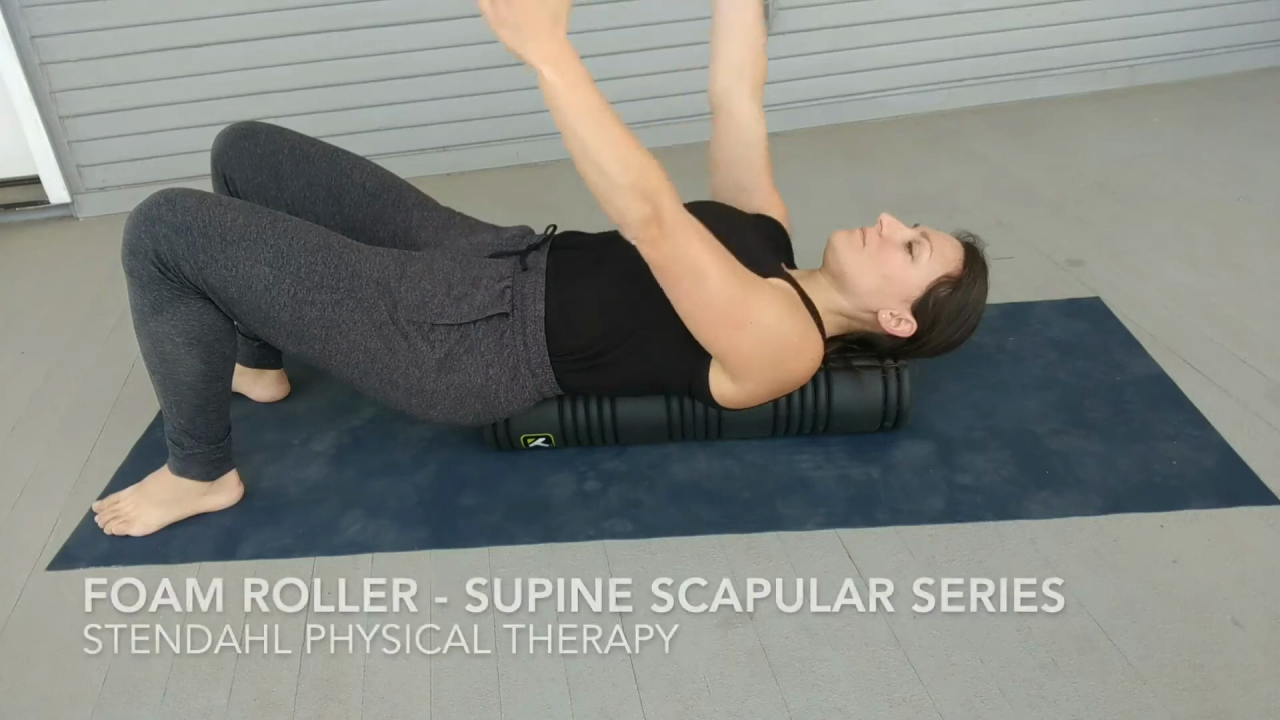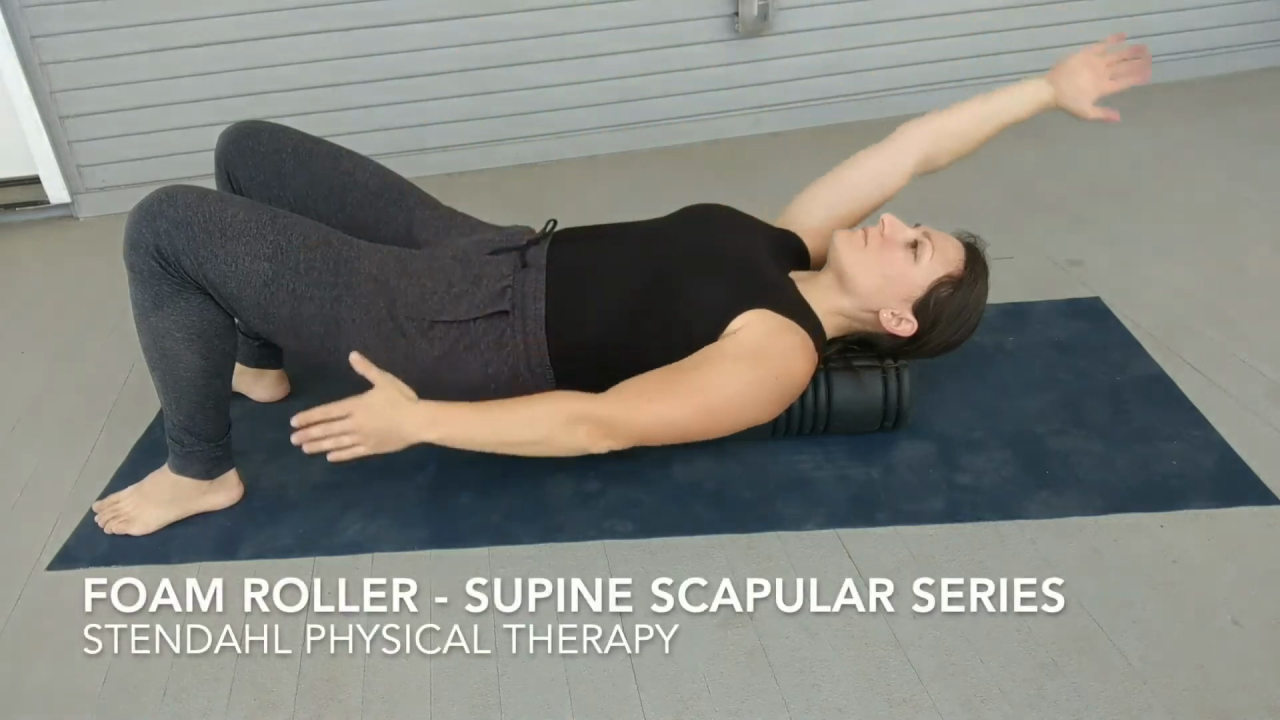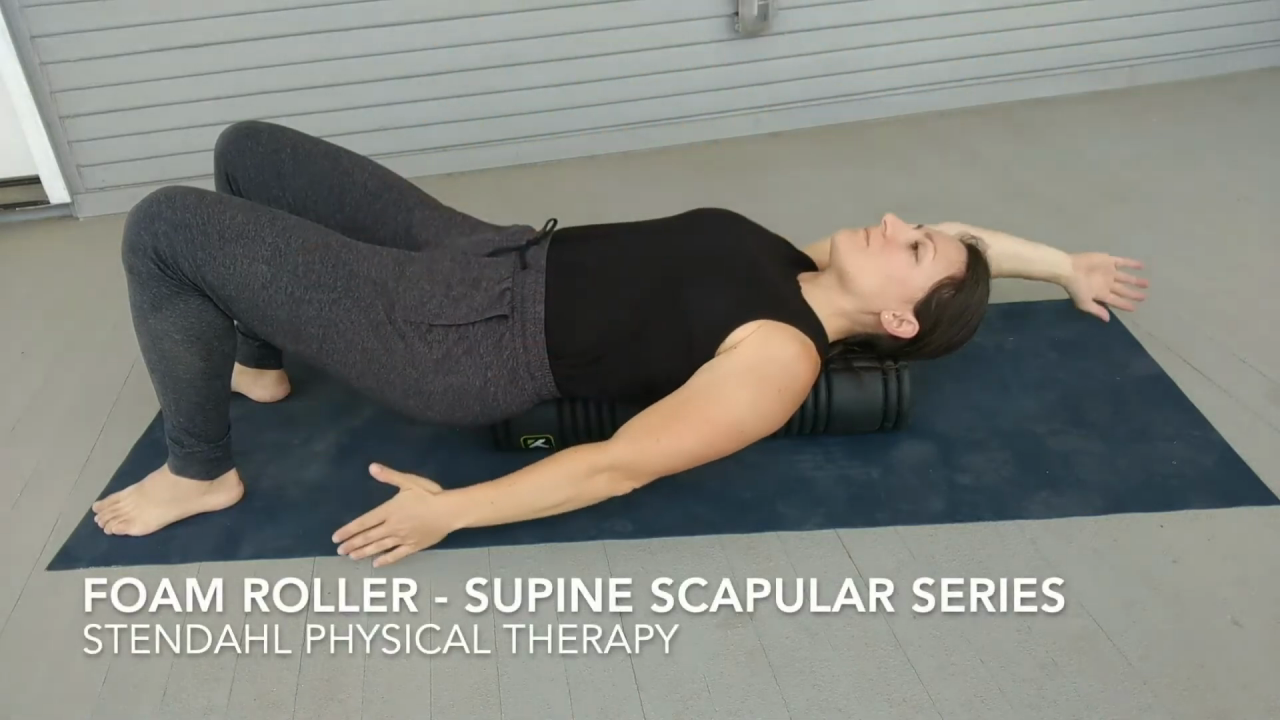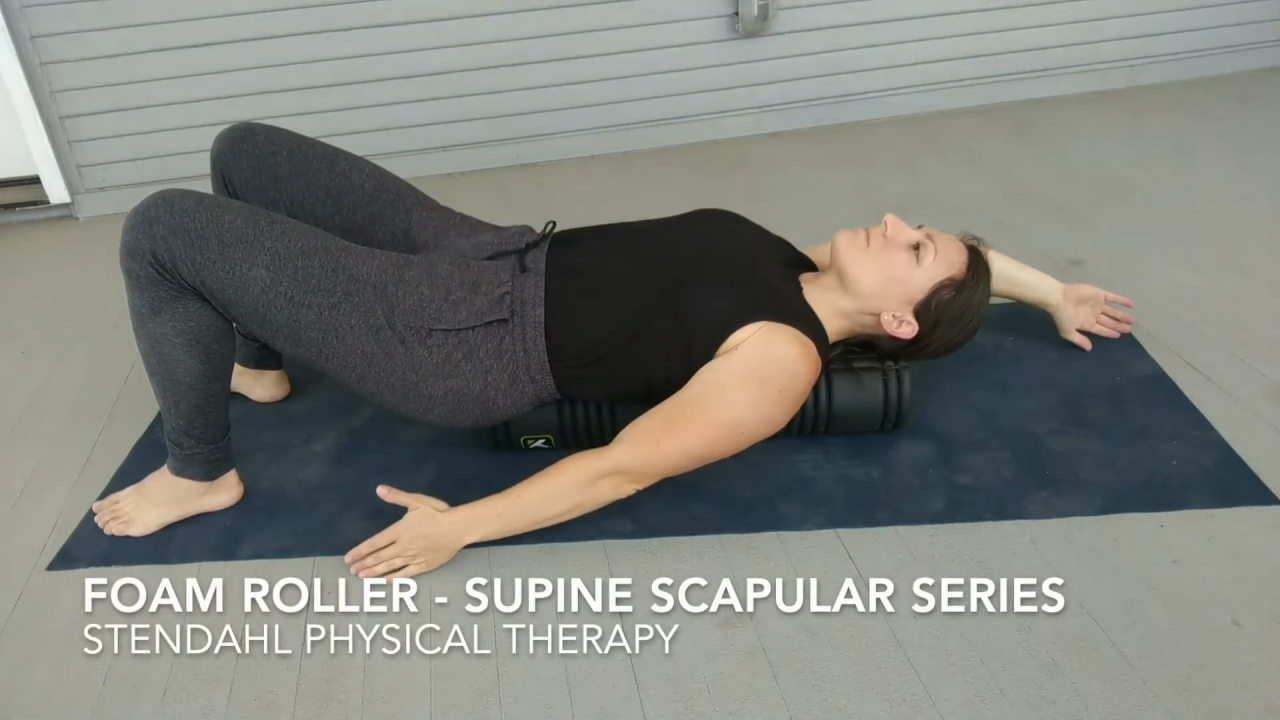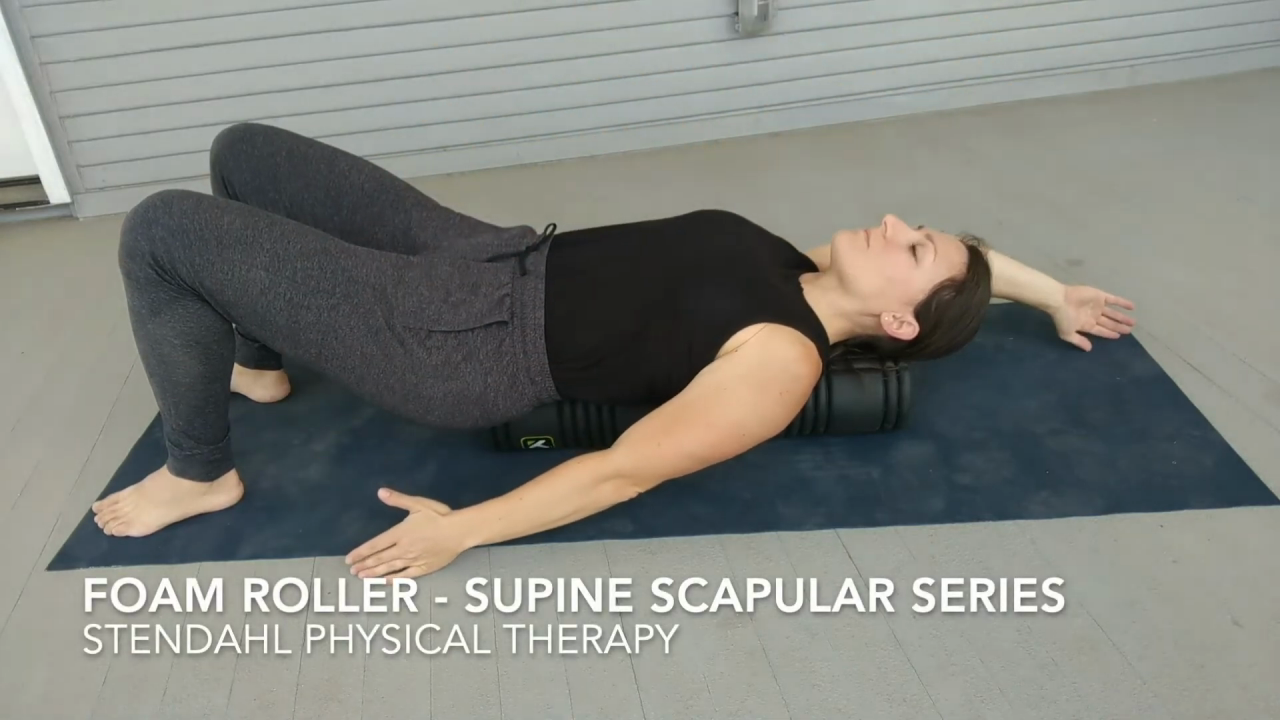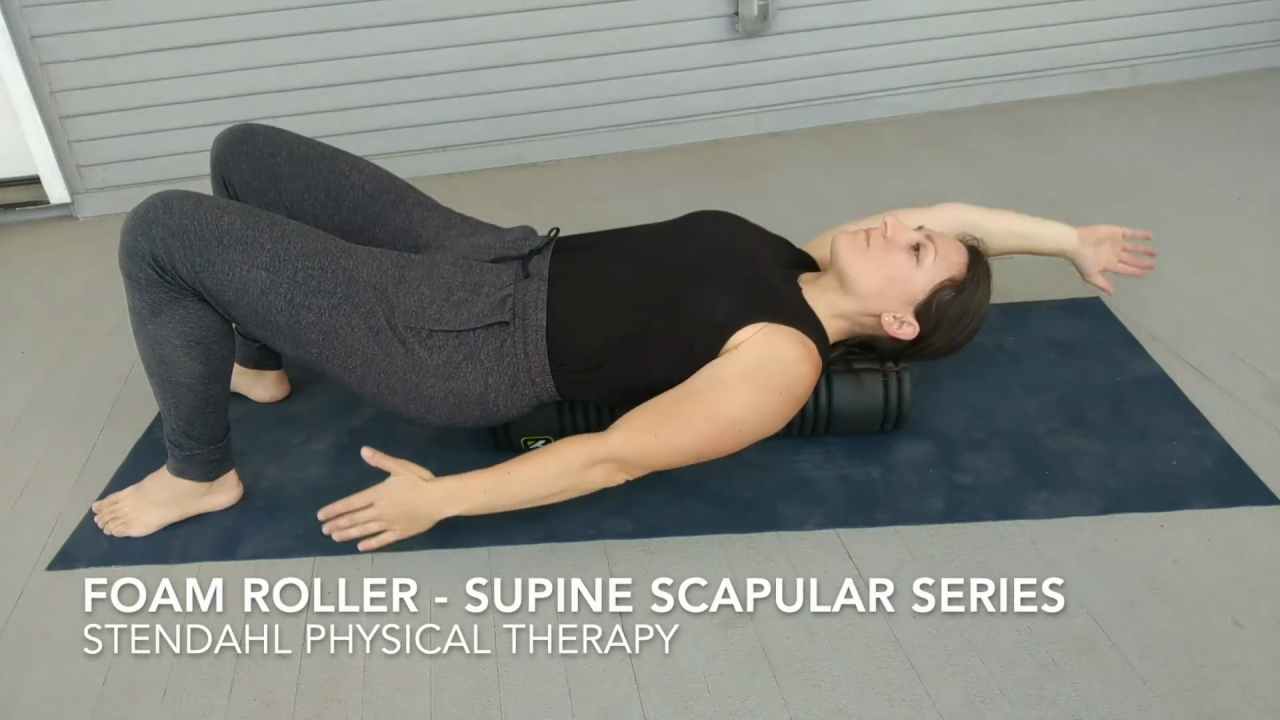
dt=0.5s
person 1, frame 1
left shoulder: (781, 340)
right shoulder: (770, 238)
left elbow: (649, 214)
right elbow: (736, 98)
left hip: (469, 344)
right hip: (497, 261)
left knee: (162, 230)
right knee: (243, 148)
left ankle: (200, 473)
right ankle: (254, 359)
person 1, frame 2
left shoulder: (778, 355)
right shoulder: (805, 256)
left elbow: (603, 423)
right elbow: (908, 153)
left wrist: (420, 419)
right wrist: (1049, 90)
left hip: (474, 336)
right hip: (498, 257)
left knee: (166, 225)
right knee: (248, 150)
left ankle: (200, 473)
right ankle: (258, 361)
person 1, frame 3
left shoulder: (780, 361)
right shoulder: (805, 270)
left elbow: (619, 466)
right elbow: (959, 231)
left wrist: (449, 511)
left hip: (470, 345)
right hip: (498, 259)
left knee: (163, 228)
right knee: (247, 149)
left ankle: (199, 475)
right ankle: (253, 359)
person 1, frame 4
left shoulder: (781, 361)
right shoulder: (811, 273)
left elbow: (625, 468)
right elbow: (954, 245)
left wrist: (457, 527)
left hip: (469, 347)
right hip: (498, 259)
left knee: (161, 229)
right knee: (243, 152)
left ankle: (199, 473)
right ankle: (254, 359)
person 1, frame 5
left shoulder: (782, 364)
right shoulder: (810, 272)
left elbow: (624, 472)
right elbow: (960, 238)
left wrist: (458, 531)
left hip: (469, 350)
right hip: (499, 260)
left knee: (160, 229)
right knee: (244, 151)
left ankle: (199, 474)
right ankle: (256, 361)
person 1, frame 6
left shoulder: (782, 363)
right shoulder: (813, 268)
left elbow: (617, 456)
right elbow: (949, 209)
left wrist: (440, 496)
right wrist: (1069, 238)
left hip: (471, 349)
right hip: (500, 261)
left knee: (161, 230)
right knee: (243, 152)
left ankle: (199, 473)
right ankle: (254, 358)
